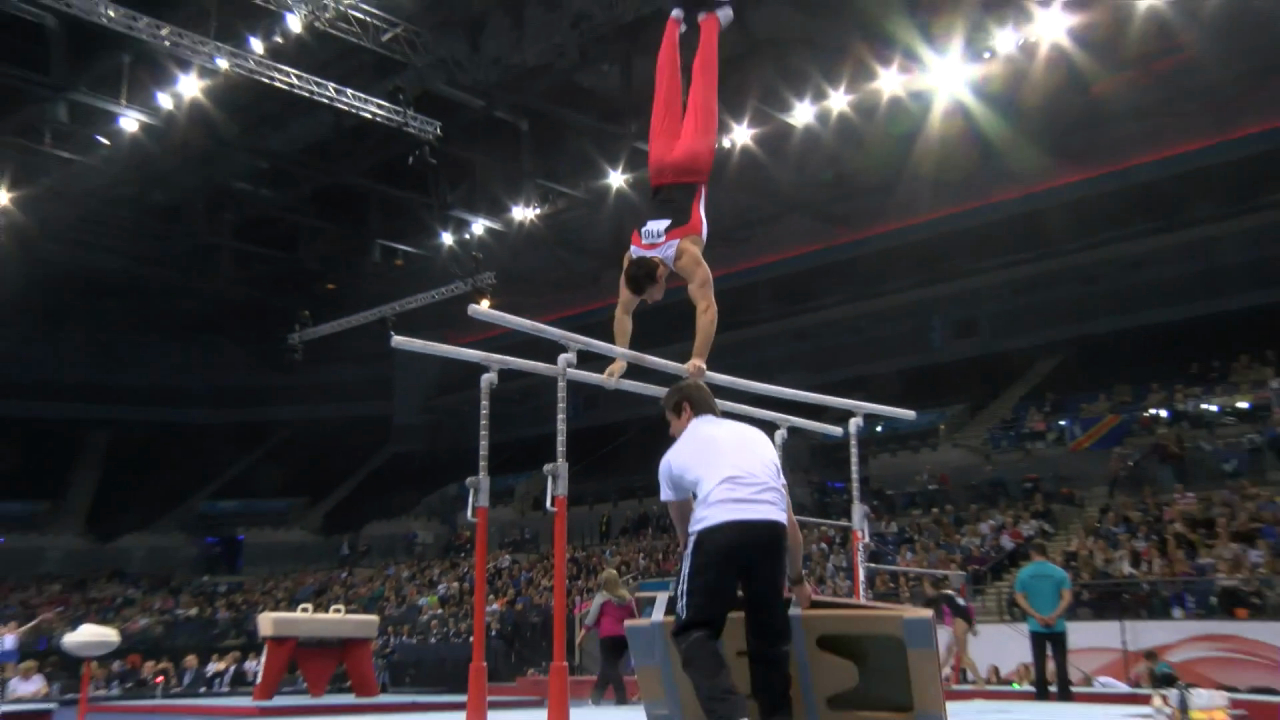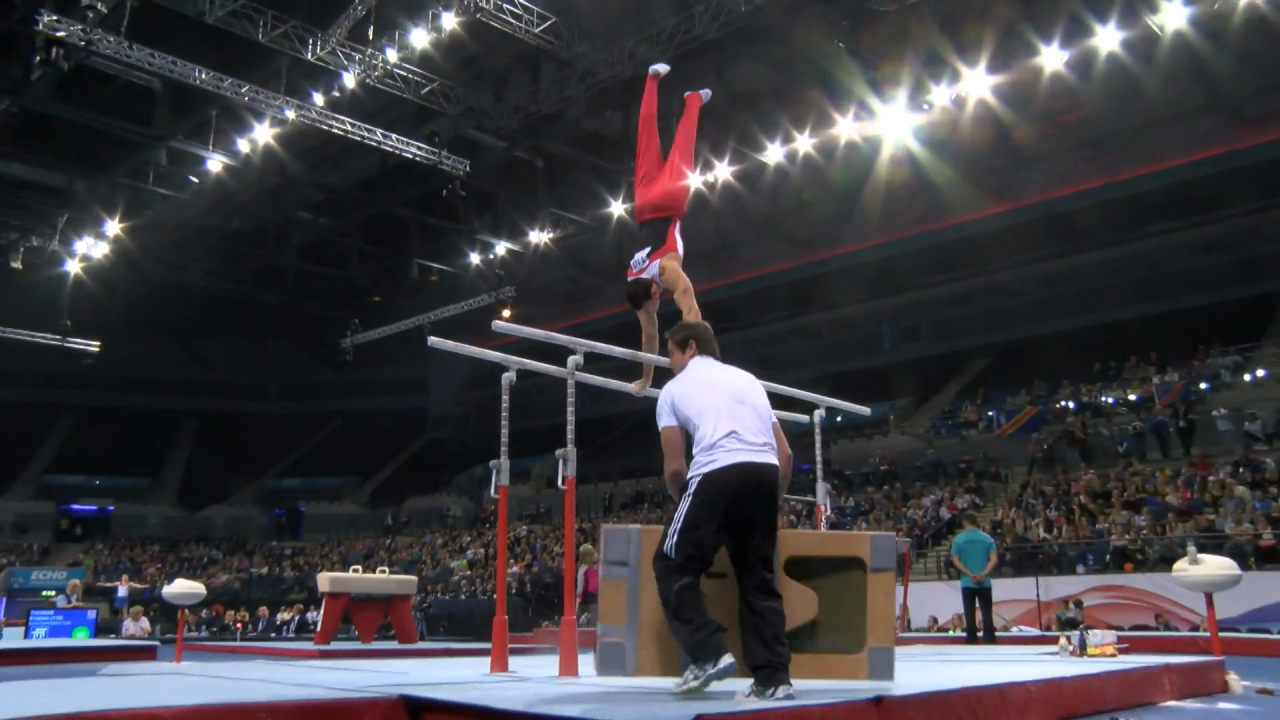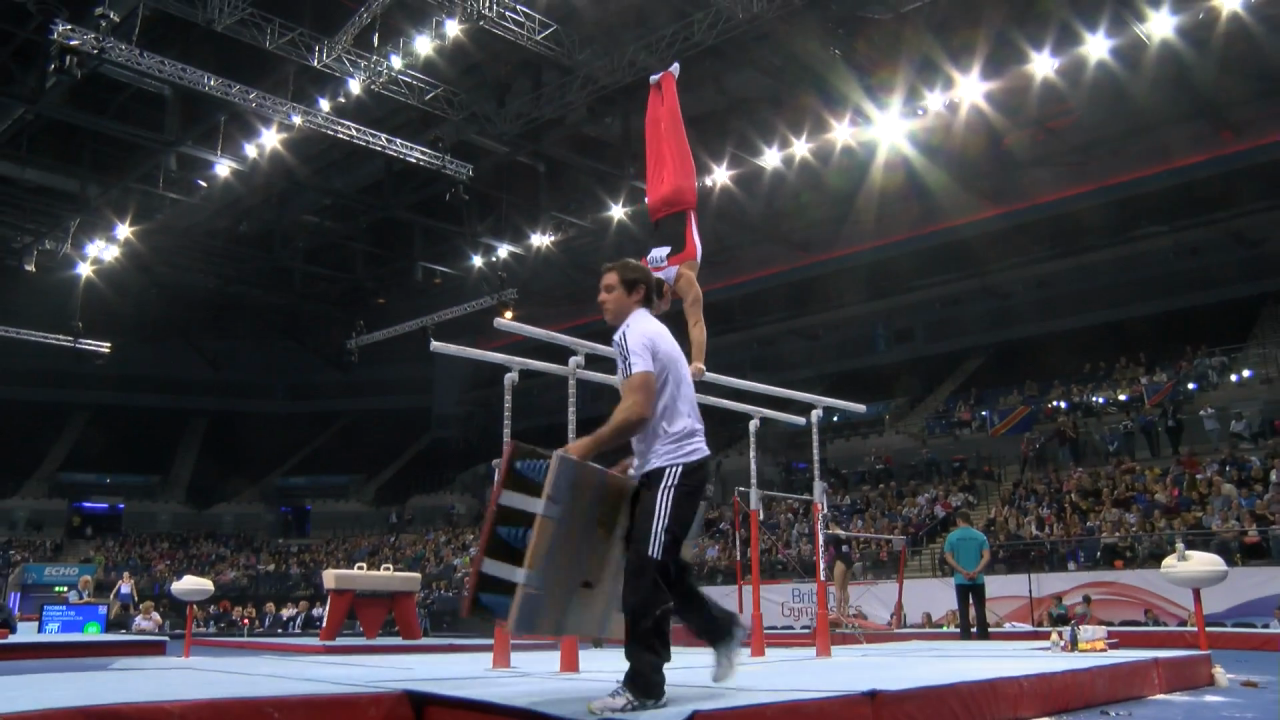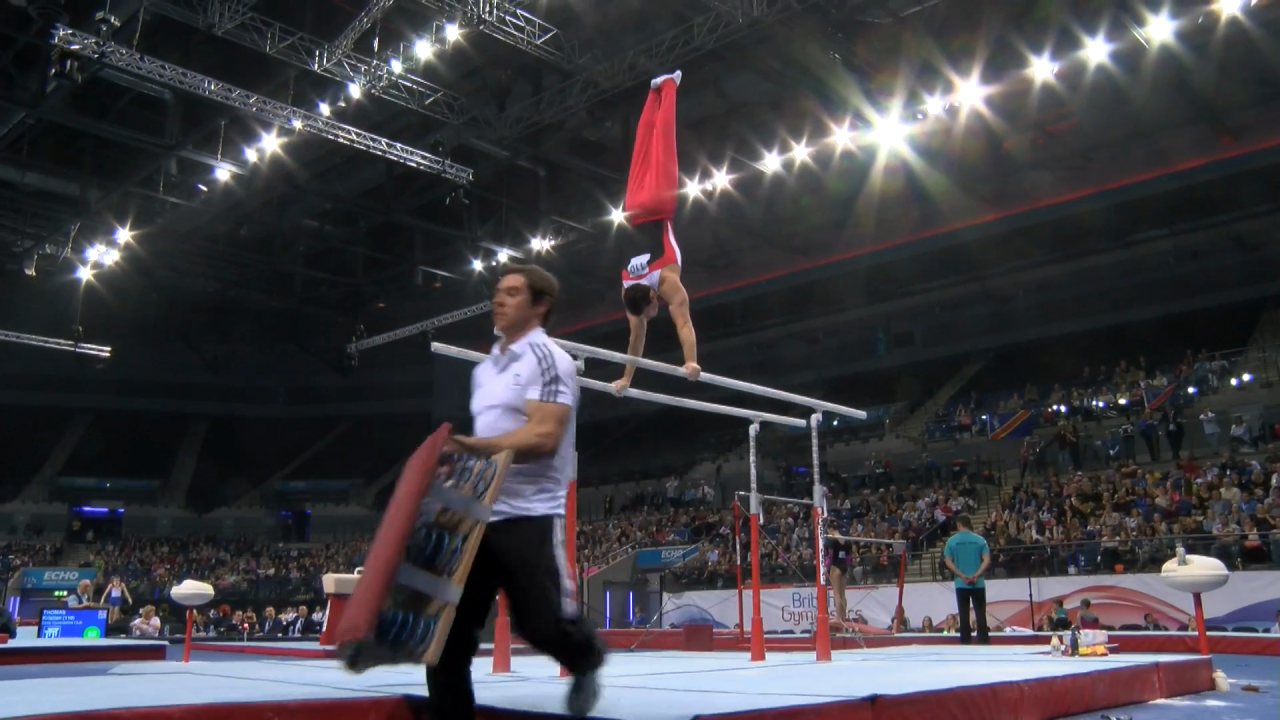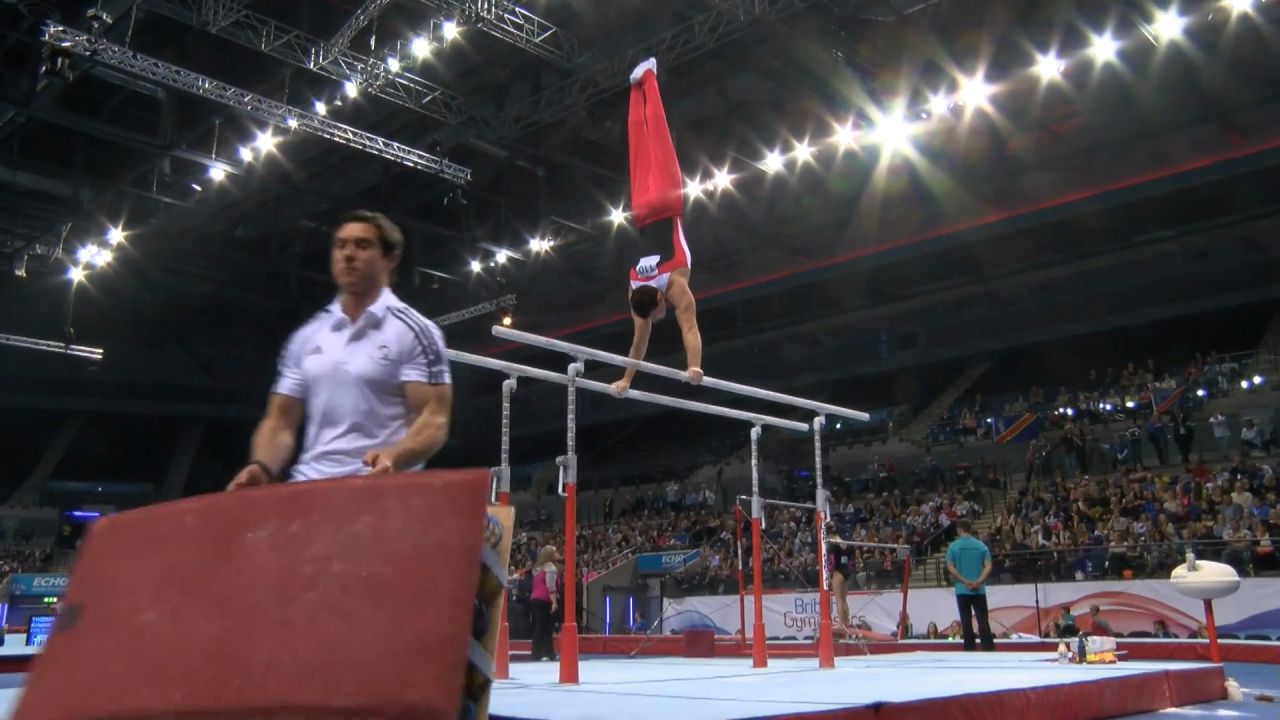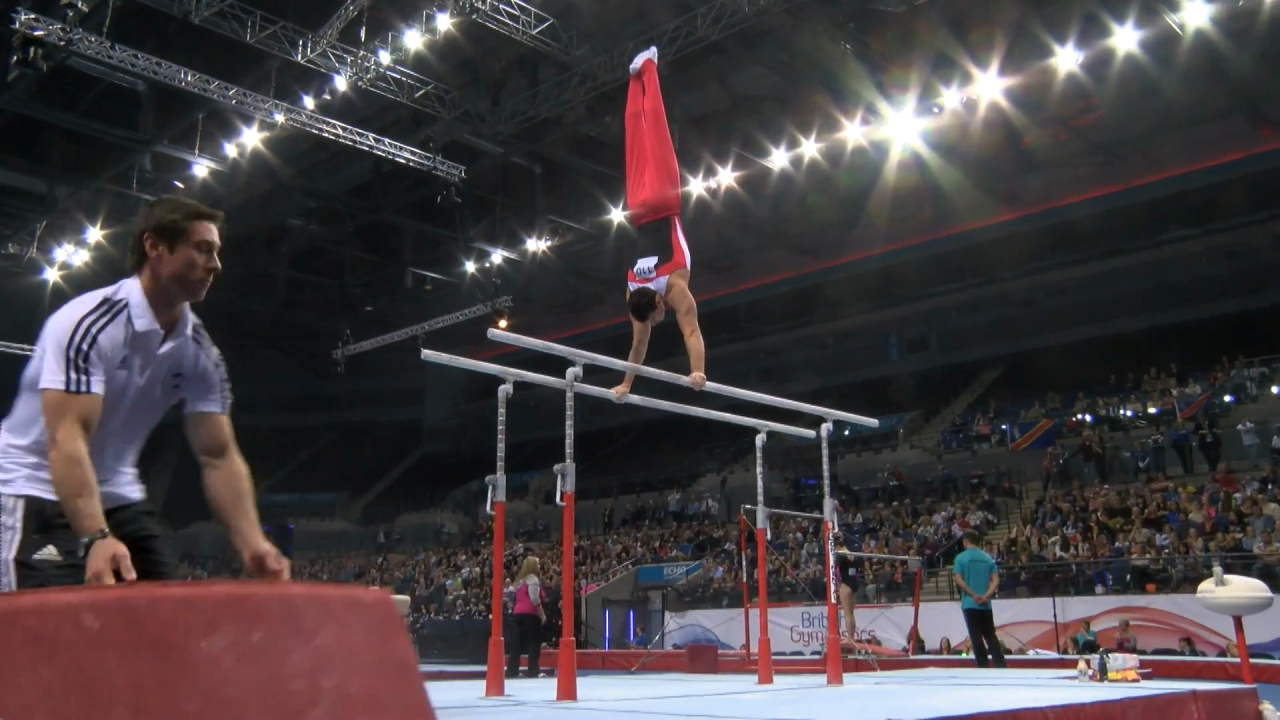
dt=0.5s
person 1, frame 1
left shoulder: (675, 453)
right shoulder: (756, 435)
left elbow: (683, 529)
right elbow: (788, 519)
right wrist: (797, 579)
left hip: (715, 530)
right hip: (769, 528)
left knee: (696, 628)
right knee: (769, 627)
person 1, frame 2
left shoulder: (675, 388)
right shoulder: (748, 380)
left elbow: (674, 467)
right elbow: (784, 453)
left wrist: (684, 504)
right wrist: (774, 506)
left hip: (716, 475)
right hip: (764, 474)
left knee: (673, 563)
right knee: (758, 578)
left ankle: (709, 654)
right ankle: (773, 678)
person 1, frame 3
left shoulder: (634, 334)
right shoulder: (647, 335)
left elbow: (636, 410)
left wrist: (590, 445)
right wrist: (638, 460)
left hip: (673, 467)
right hip: (660, 467)
left knee: (645, 572)
right knee: (659, 568)
left ankle: (645, 684)
right ankle: (721, 629)
person 1, frame 4
left shoulder: (548, 360)
right shoulder: (484, 368)
left elbow: (543, 436)
left wrist: (475, 446)
left hip: (530, 514)
left knee: (545, 621)
right knee: (451, 628)
left ankle: (585, 666)
person 1, frame 5
left shoulder: (415, 333)
right shoulder: (305, 338)
left elbow: (433, 417)
right elbow: (280, 421)
left wrist: (393, 456)
right wrist: (262, 466)
person 1, frame 6
left shoulder: (200, 353)
right shoulder: (89, 322)
left elbow: (219, 456)
right elbow: (68, 438)
left wrist: (253, 543)
right wrist: (96, 539)
left hip: (120, 502)
right hip: (41, 496)
person 2, frame 1
left shoulder: (684, 257)
right shoulder: (636, 258)
left elbow: (707, 307)
right elbow: (623, 310)
left wrist: (699, 357)
left hip: (688, 170)
right hip: (666, 172)
left knee: (700, 103)
right knee: (665, 99)
person 2, frame 2
left shoulder: (668, 271)
right shoulder: (638, 284)
left elbow: (691, 314)
right elbow: (649, 334)
right wrist: (646, 378)
left hip: (665, 207)
right hip: (647, 209)
left knee: (678, 156)
right knee: (648, 141)
left ankle: (693, 102)
right ankle: (653, 79)
person 2, frame 3
left shoulder: (683, 279)
left elbow: (696, 323)
left wrist: (698, 362)
left hip: (678, 203)
right hip: (661, 207)
left knee: (671, 135)
right knee: (657, 143)
left ankle: (666, 81)
right ankle: (658, 87)
person 2, frame 4
left shoulder: (666, 282)
right shoulder: (630, 288)
left elbow: (684, 325)
right elbow: (636, 338)
left wrist: (691, 361)
right wrist: (626, 377)
left hip: (654, 209)
right hip: (638, 211)
left knee: (660, 141)
right knee: (646, 140)
left ankle: (667, 86)
right ankle: (658, 91)
person 2, frame 5
left shoulder: (676, 286)
right shoulder: (638, 289)
left elbow: (690, 330)
right elbow: (639, 339)
left wrist: (694, 367)
right wrist: (626, 378)
left hip: (663, 209)
right hip: (646, 213)
left knee: (655, 133)
right knee: (640, 138)
left ankle: (647, 78)
right ankle: (640, 85)
person 2, frame 6
left shoulder: (675, 287)
right shoulder: (636, 291)
left elbow: (692, 333)
right elbow: (639, 343)
left wrist: (698, 372)
right wrist: (626, 383)
left hip: (660, 207)
right hip: (643, 211)
left knee: (652, 127)
right knee: (638, 132)
left ankle: (647, 68)
right ankle: (639, 76)
